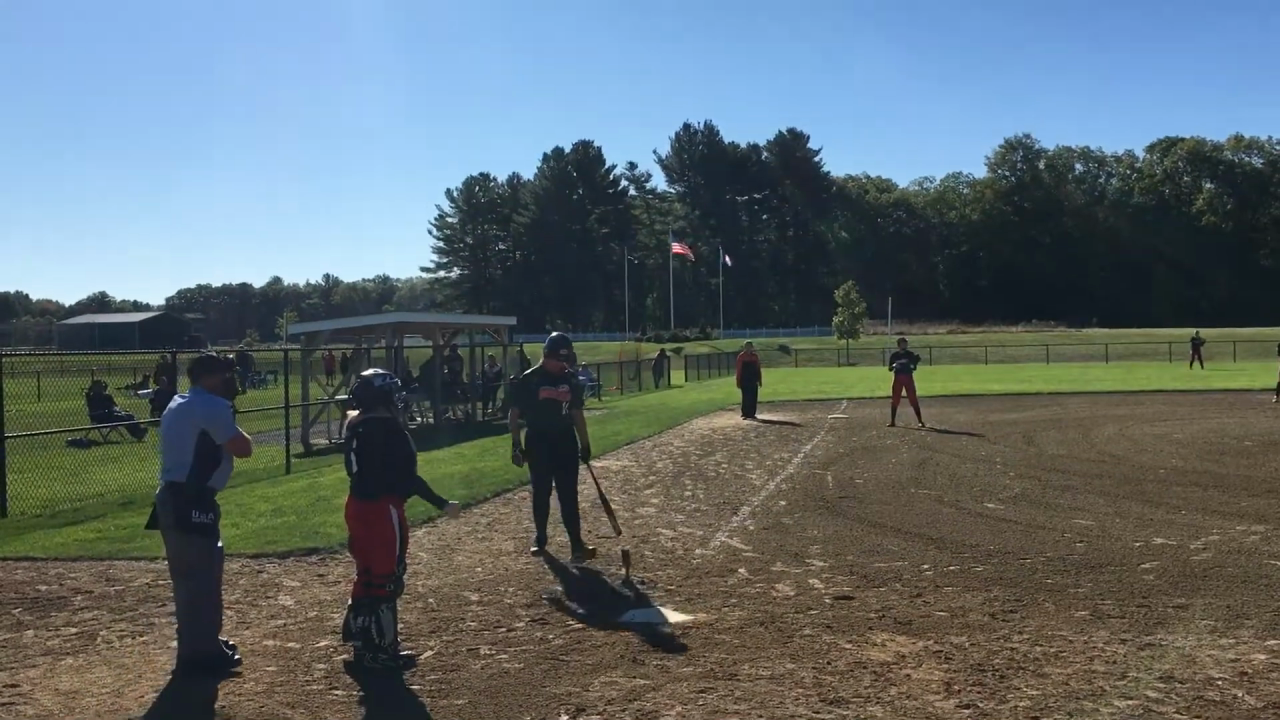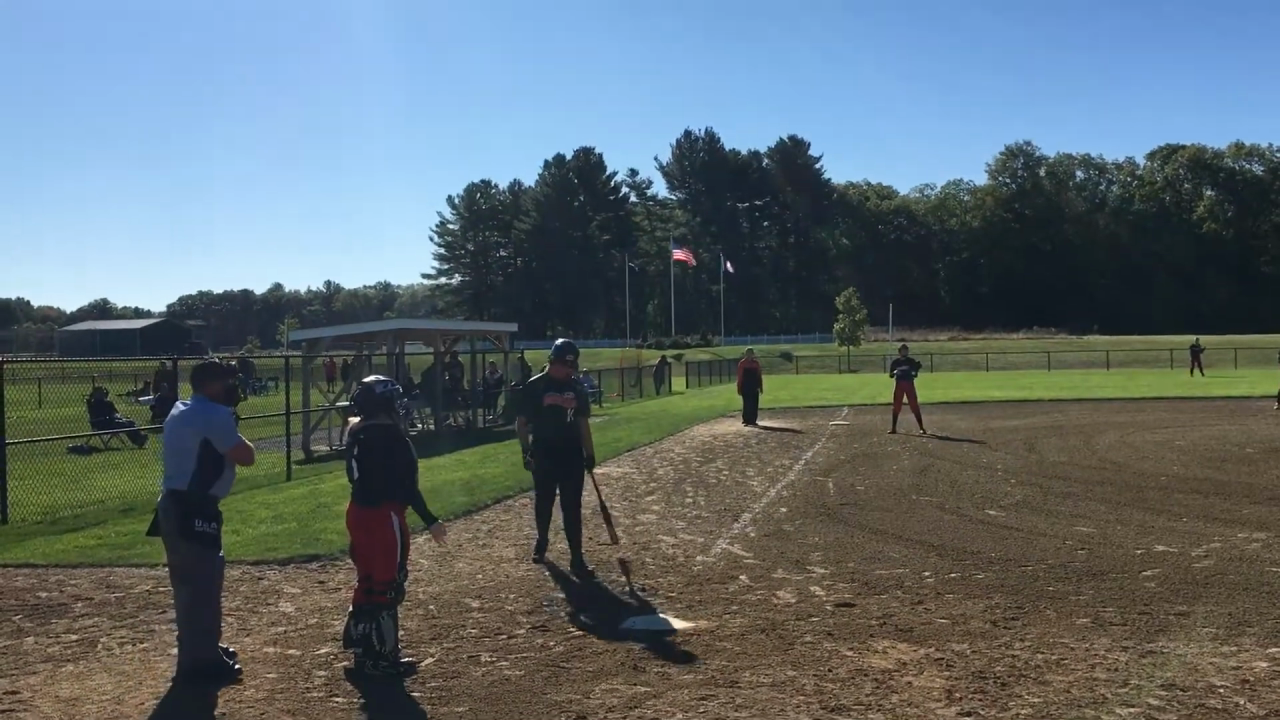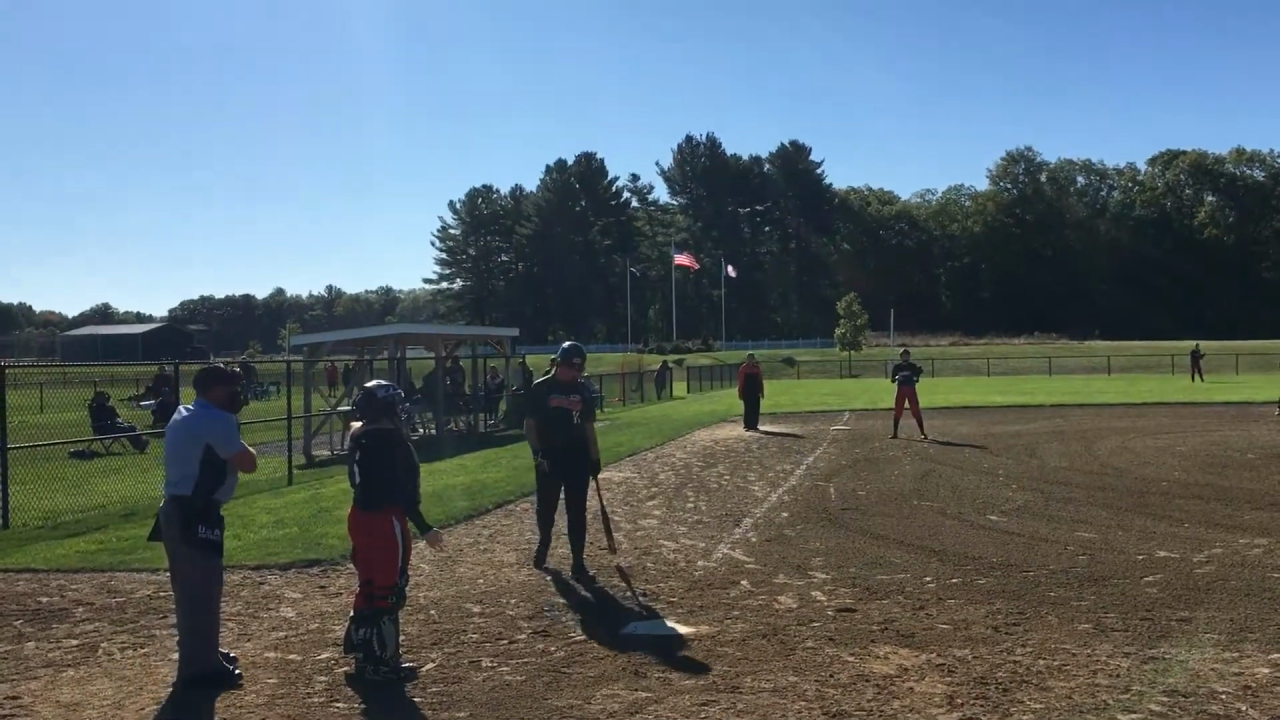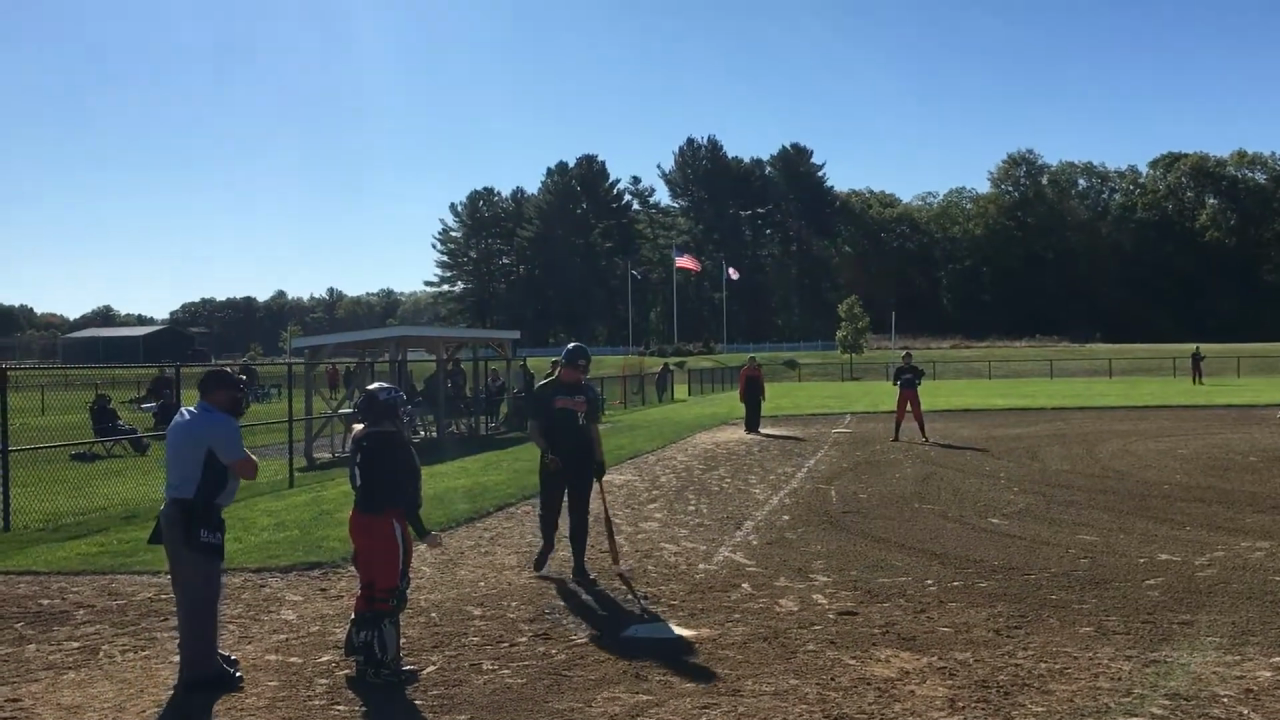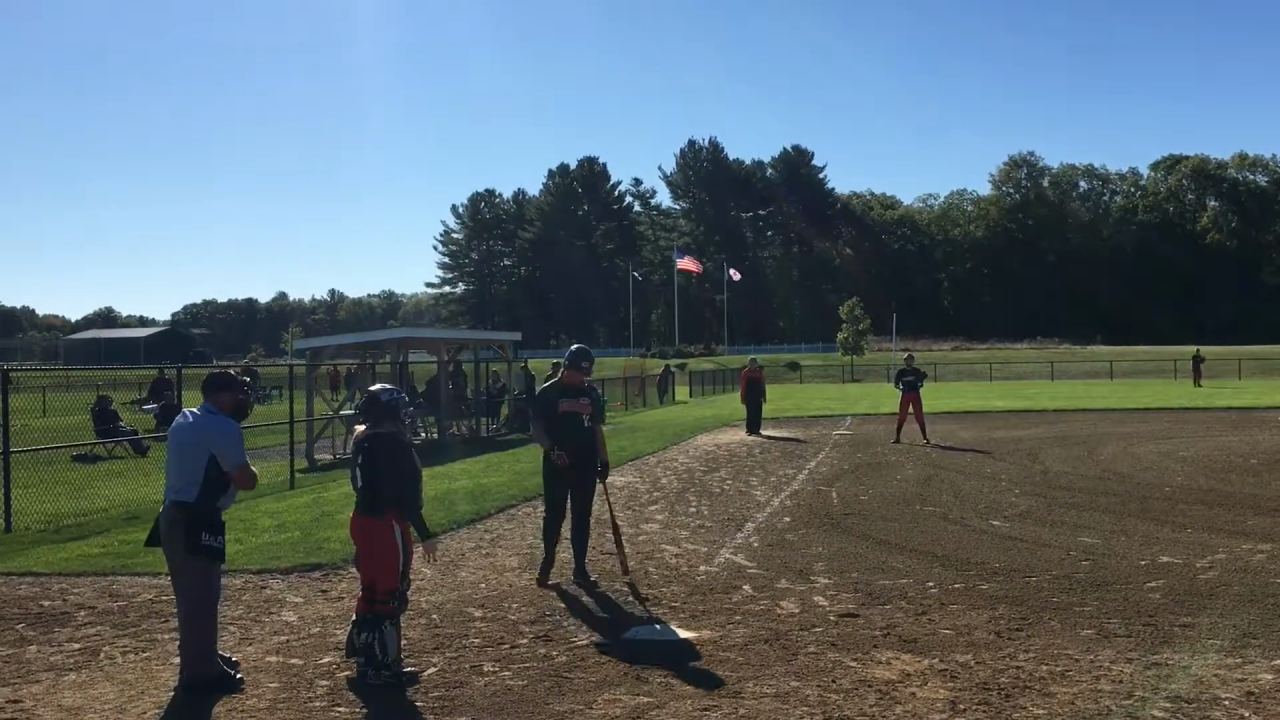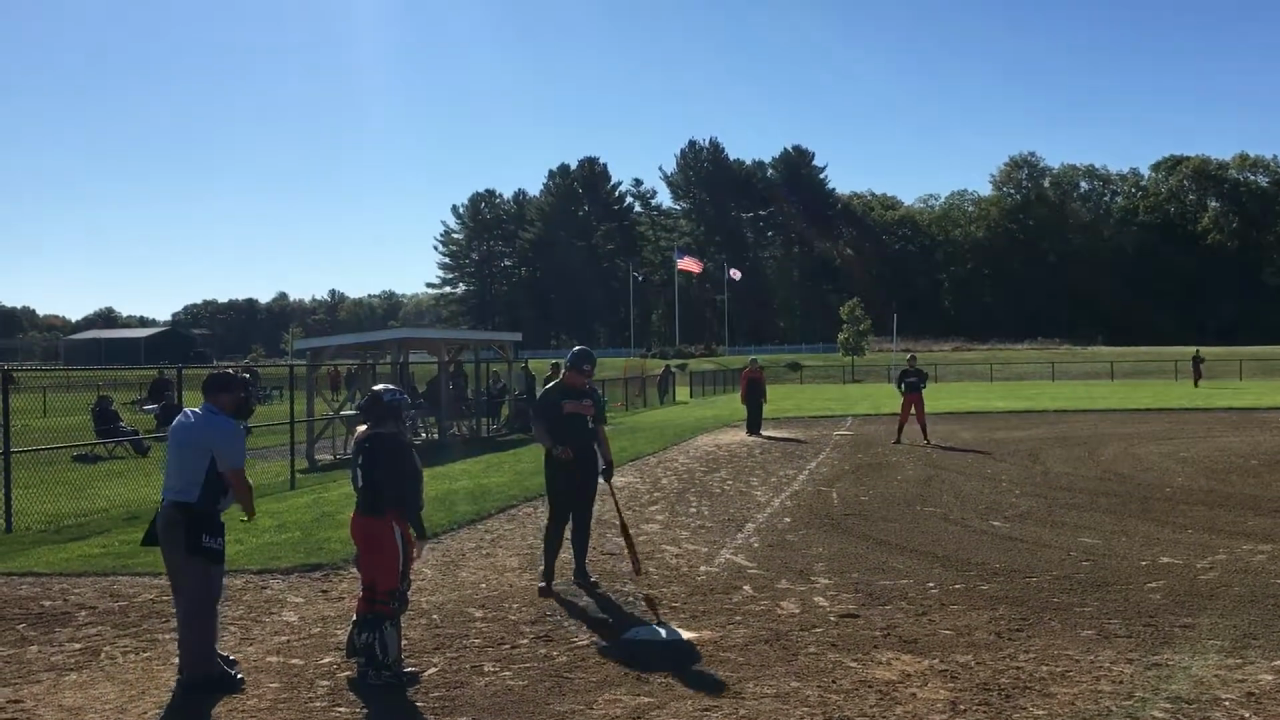
dt=0.1s
person 1, frame 1
left shoulder: (179, 405)
right shoulder: (211, 407)
right elbow: (243, 448)
right wrist: (234, 430)
left hip: (175, 498)
right hip: (191, 503)
left knee: (189, 574)
right knee: (202, 575)
left ankle: (199, 642)
right ankle: (199, 652)
person 1, frame 2
left shoulder: (181, 411)
right shoulder: (214, 414)
right elbow: (246, 457)
right wrist: (237, 439)
left hip: (177, 506)
right hip: (194, 510)
left knee: (190, 582)
right knee: (203, 583)
left ankle: (199, 649)
right ankle: (199, 660)
person 1, frame 3
left shoulder: (182, 416)
right shoulder: (217, 420)
right elbow: (248, 464)
right wrist: (242, 448)
left hip: (177, 511)
right hip: (196, 516)
left knee: (192, 588)
right knee: (201, 590)
left ankle: (201, 654)
right ankle: (199, 667)
person 1, frame 4
left shoulder: (183, 418)
right shoulder: (219, 424)
right elbow: (249, 471)
right wrist: (244, 455)
left hip: (178, 513)
right hip: (197, 519)
left knee: (193, 592)
right knee: (201, 594)
left ankle: (201, 657)
right ankle: (200, 670)
person 1, frame 5
left shoulder: (183, 419)
right shoulder: (224, 427)
right elbow: (245, 479)
right wrist: (250, 472)
left hip: (175, 516)
right hip: (197, 521)
left knee: (192, 594)
right knee: (201, 596)
left ankle: (202, 658)
right ankle: (201, 672)
person 1, frame 6
left shoulder: (184, 419)
right shoulder: (225, 428)
right elbow: (237, 482)
right wrist: (249, 507)
left hip: (172, 516)
right hip: (197, 522)
left knee: (191, 594)
right knee: (201, 596)
left ankle: (199, 659)
right ankle: (201, 672)
person 2, frame 1
left shoulder: (356, 426)
right shoulder: (388, 428)
right elbow: (406, 475)
right wrist: (441, 504)
left hip: (359, 505)
right hip: (383, 509)
left knee: (367, 575)
right knee: (387, 578)
left ankle: (362, 641)
right ankle: (380, 649)
person 2, frame 2
left shoulder: (358, 433)
right shoulder: (389, 435)
right elbow: (404, 484)
right wrist: (430, 520)
left hip: (360, 512)
right hip: (384, 516)
left knee: (368, 582)
right knee: (387, 586)
left ankle: (363, 648)
right ankle: (381, 656)
person 2, frame 3
left shoulder: (360, 437)
right shoulder: (391, 440)
right elbow: (402, 490)
right wrist: (425, 528)
left hip: (361, 516)
right hip: (385, 521)
left knee: (370, 587)
right knee: (389, 591)
left ankle: (365, 654)
right ankle: (381, 662)
person 2, frame 4
left shoulder: (362, 439)
right shoulder: (392, 443)
right elbow: (403, 492)
right wrist: (423, 532)
left hip: (363, 519)
right hip: (385, 523)
left knee: (371, 589)
right knee: (390, 594)
left ankle: (366, 657)
right ankle: (382, 665)
person 2, frame 5
left shoulder: (364, 440)
right shoulder: (394, 444)
right elbow: (404, 494)
right wrist: (425, 533)
left hip: (364, 520)
right hip: (386, 524)
left knee: (372, 592)
right knee: (390, 595)
left ankle: (366, 659)
right ankle: (383, 666)
person 2, frame 6
left shoulder: (365, 441)
right shoulder: (394, 444)
right elbow: (404, 494)
right wrist: (420, 534)
left hip: (364, 520)
right hip: (387, 525)
left knee: (372, 592)
right knee: (390, 596)
left ankle: (367, 658)
right ankle: (383, 667)
person 3, frame 1
left shoulder: (571, 380)
right shoulder: (529, 379)
left elbow: (577, 414)
right elbow: (514, 415)
left wrist: (585, 444)
right wrist: (516, 445)
left hip: (566, 444)
right hip: (537, 444)
left knee: (569, 495)
right knee: (541, 494)
left ankle: (577, 547)
right ankle: (541, 537)
person 3, frame 2
left shoulder: (576, 387)
right shoulder: (534, 386)
left elbow: (583, 422)
right elbow: (522, 422)
left wrist: (589, 454)
right wrist: (526, 452)
left hip: (572, 452)
right hip: (543, 452)
left knee: (572, 505)
right knee: (544, 501)
left ankle: (577, 559)
right ankle: (541, 542)
person 3, frame 3
left shoulder: (583, 391)
right shoulder: (541, 388)
left elbow: (588, 426)
right elbow: (529, 425)
left wrist: (595, 458)
right wrist: (537, 453)
left hip: (578, 456)
right hip: (549, 457)
left knee: (577, 511)
right knee: (546, 506)
left ankle: (578, 564)
right ankle: (544, 541)
person 3, frame 4
left shoulder: (588, 392)
right shoulder: (544, 390)
left elbow: (593, 428)
right elbow: (533, 427)
left wrist: (599, 460)
right wrist: (545, 452)
left hip: (582, 459)
right hip: (554, 459)
left knee: (580, 514)
right knee: (549, 510)
left ankle: (579, 566)
right ankle: (547, 544)
person 3, frame 5
left shoulder: (591, 393)
right shoulder: (549, 392)
left elbow: (597, 429)
right elbow: (537, 428)
left wrist: (603, 460)
right wrist: (551, 449)
left hip: (586, 461)
right hip: (557, 462)
left knee: (582, 517)
right knee: (553, 514)
left ankle: (580, 569)
right ankle: (547, 561)
person 3, frame 6
left shoulder: (592, 394)
right shoulder: (551, 393)
left elbow: (599, 430)
right elbow: (538, 430)
left wrist: (607, 460)
right wrist: (554, 447)
left hip: (587, 462)
right hip: (559, 463)
left knee: (583, 518)
right knee: (558, 518)
left ankle: (580, 569)
right ankle: (547, 573)
